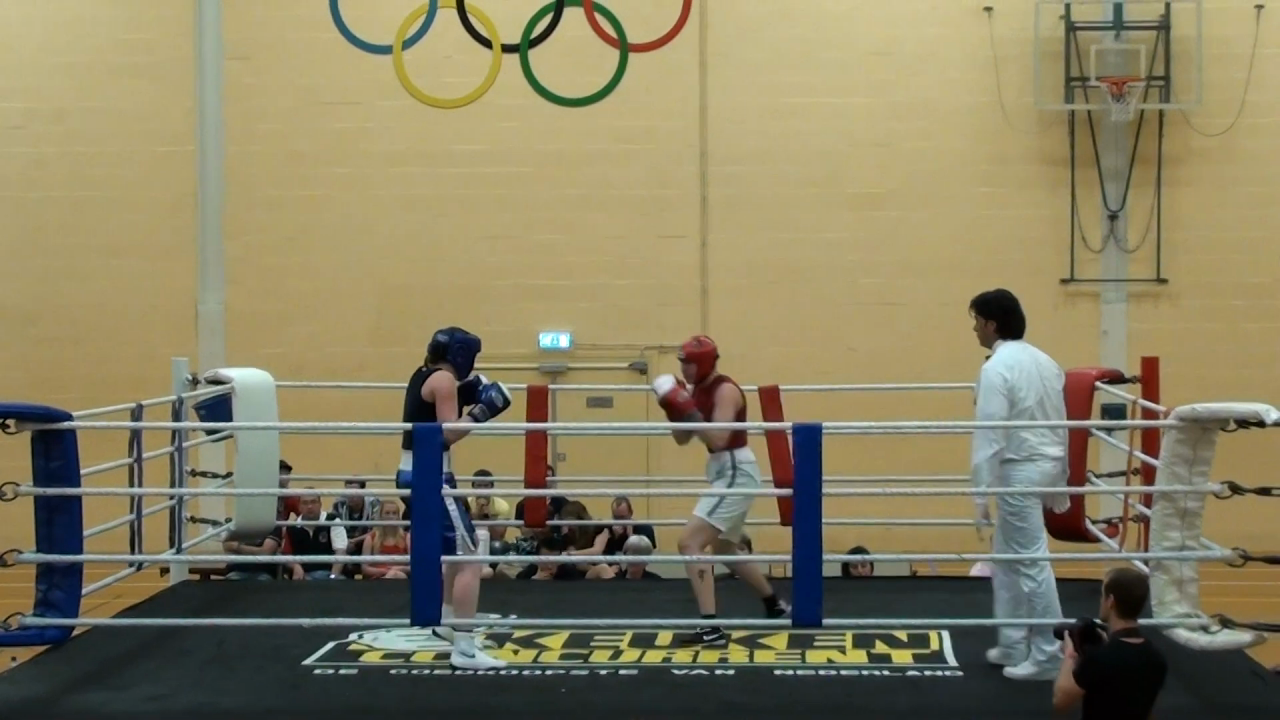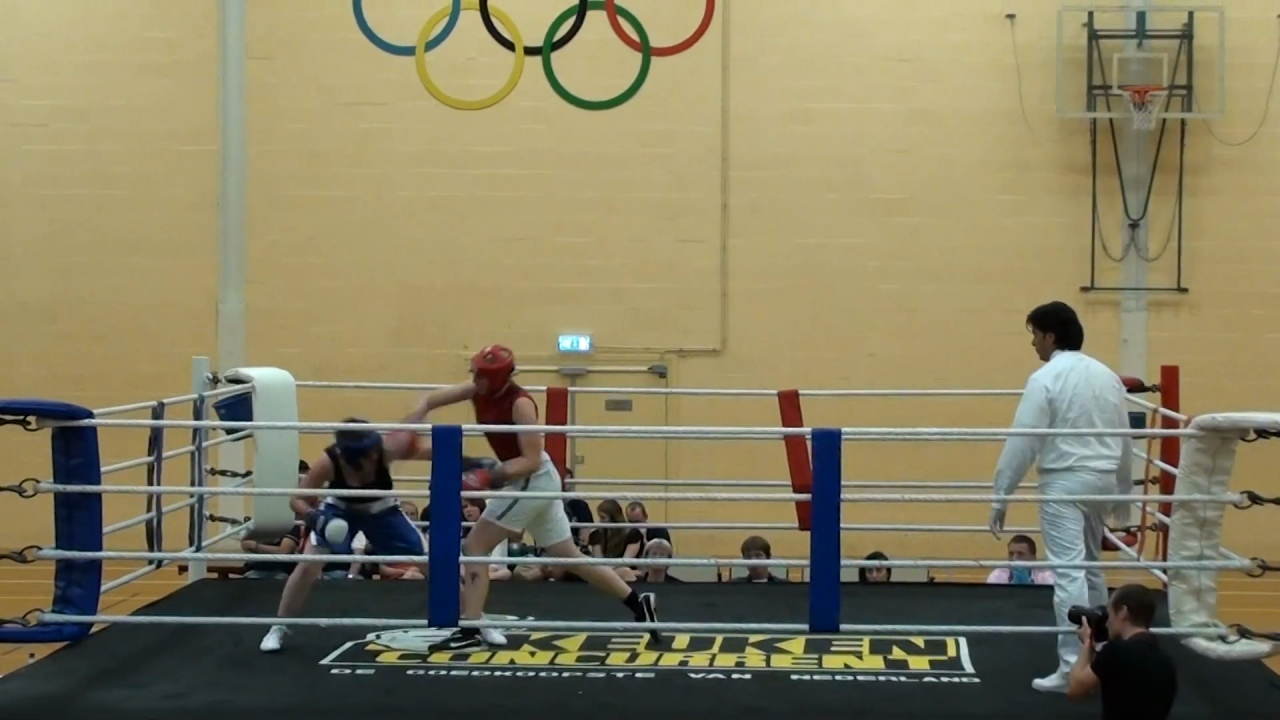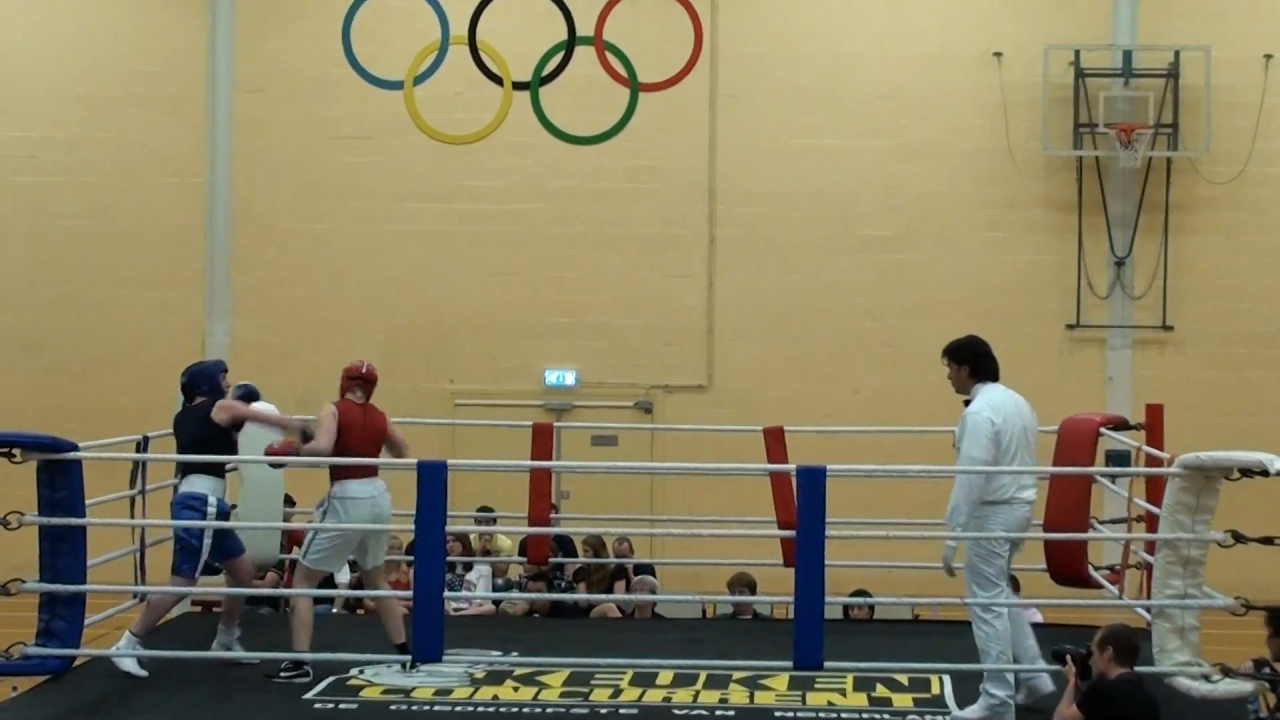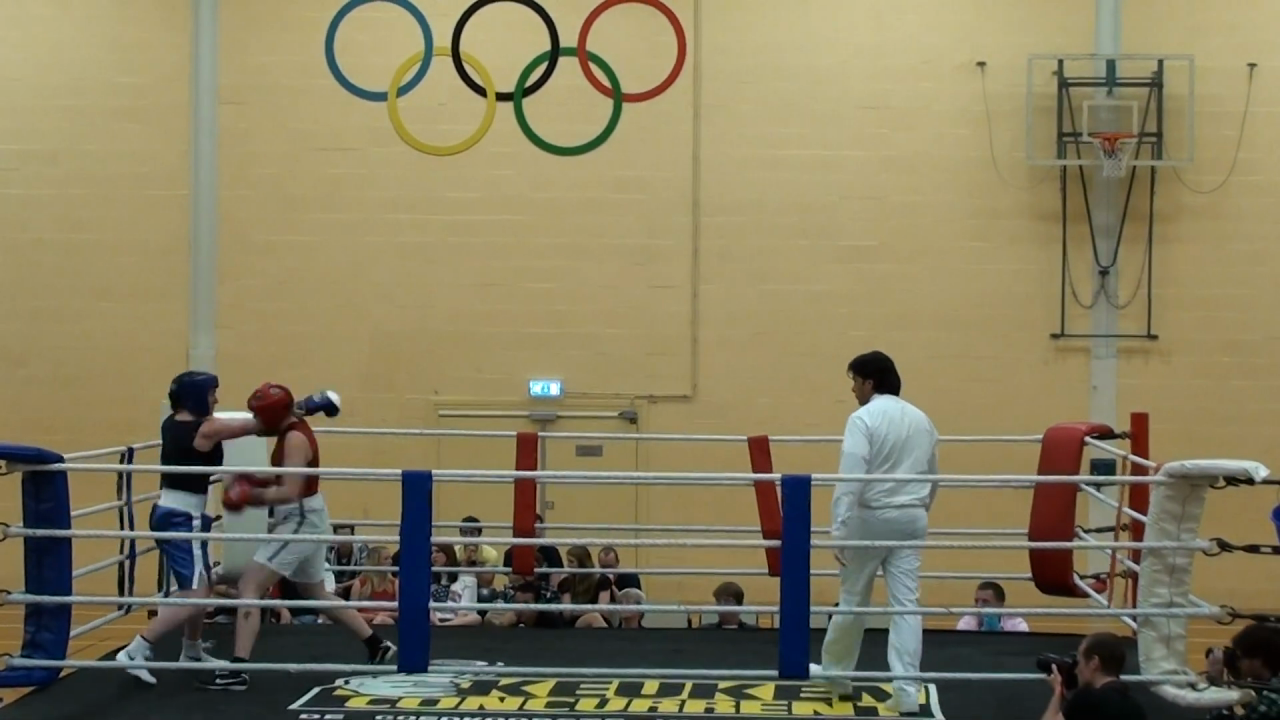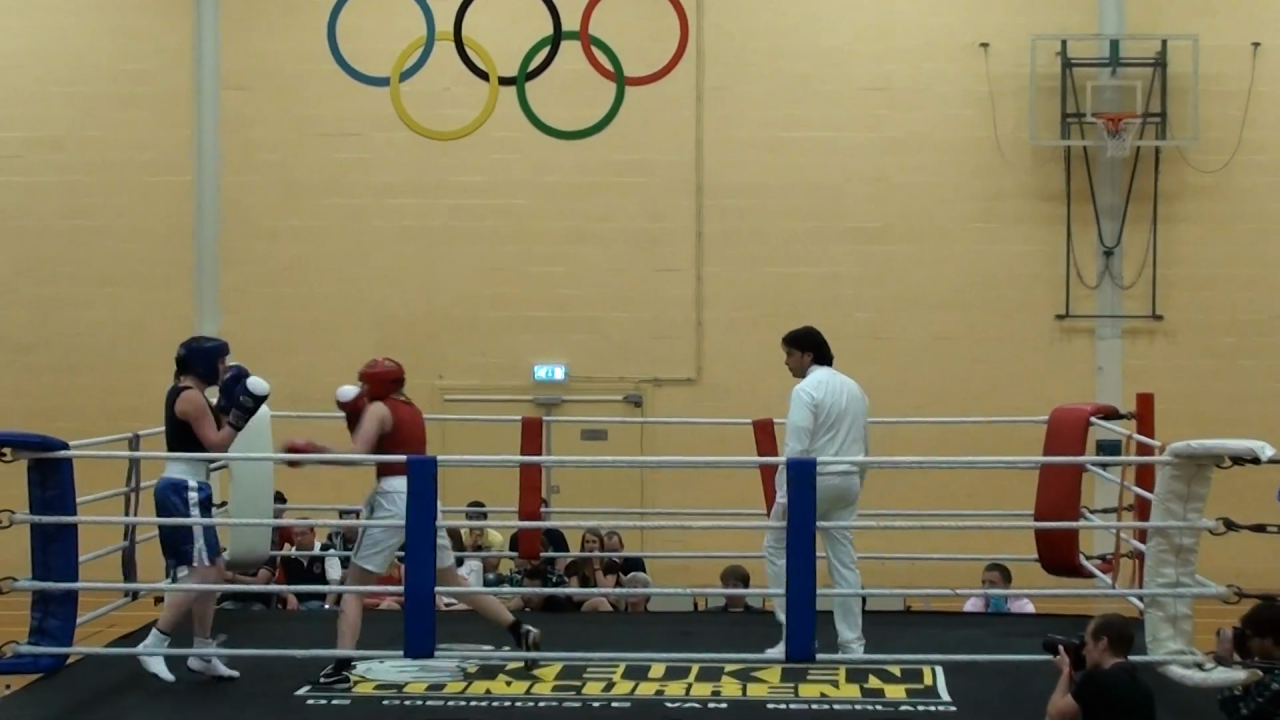
dt=1s
person 1, frame 1
left shoulder: (998, 367)
right shoulder: (1046, 363)
left elbow: (989, 434)
right elbow: (1060, 426)
left wrist: (980, 492)
right wrist: (1061, 484)
left hip: (1017, 472)
right hip: (1046, 468)
left knee: (1030, 564)
right knee: (1009, 556)
left ankle: (1048, 657)
right ankle: (1012, 644)
person 1, frame 2
left shoulder: (1045, 379)
right shoulder: (1108, 376)
left elbow: (1022, 443)
right elbow: (1124, 439)
left wrist: (1001, 497)
right wrist: (1123, 491)
left hip: (1064, 482)
right hip: (1102, 480)
left knee: (1068, 572)
right knee: (1090, 565)
left ankle: (1075, 668)
person 1, frame 3
left shoulder: (980, 412)
right shoulder: (1018, 403)
left elbow: (970, 479)
left wrist: (953, 536)
left hip: (994, 514)
right hip: (1020, 509)
left knee: (987, 604)
right knee: (1001, 597)
right ankle: (1036, 676)
person 1, frame 4
left shoulder: (864, 418)
right shoulder: (922, 420)
left elbow: (850, 479)
right elbow: (930, 479)
left wrist: (839, 531)
left hip: (872, 517)
right hip: (912, 518)
left knee: (854, 598)
right knee: (906, 604)
left ankle: (837, 673)
right ankle: (907, 691)
person 1, frame 5
left shoulder: (806, 389)
right shoulder: (854, 389)
left elbow: (797, 449)
right elbow: (862, 446)
left wrist: (783, 496)
right wrist: (857, 484)
left hip: (812, 482)
right hip: (847, 482)
left knee: (779, 551)
right knee: (845, 562)
right ankle: (852, 645)
person 2, frame 1
left shoulder: (726, 390)
right shoulder: (697, 390)
left elbow: (717, 440)
right elbow: (682, 439)
left wrist: (688, 410)
right wrist: (673, 410)
left hip: (736, 475)
right hip: (725, 475)
left knee: (689, 543)
right knee: (724, 550)
left ankle: (711, 626)
right ankle: (775, 605)
person 2, frame 2
left shoulder: (520, 403)
right shoulder: (479, 390)
left elbow: (531, 461)
right elbow: (436, 399)
left wrist: (492, 477)
left hip: (532, 481)
right hip: (525, 481)
left knee: (474, 547)
right knee: (571, 557)
left ankle: (469, 631)
right ankle: (636, 603)
person 2, frame 3
left shoulder: (333, 411)
right shoulder: (380, 417)
left elbow: (322, 447)
right elbow: (403, 451)
left wrist: (292, 450)
left hip: (346, 504)
right hip: (377, 500)
left knee: (302, 583)
right knee: (375, 582)
left ankle: (300, 664)
right ankle: (405, 652)
person 2, frame 4
left shoulder: (294, 438)
right shoulder: (292, 431)
left elbow: (288, 493)
left wrist: (252, 495)
right wrist: (255, 481)
left hip: (301, 522)
right hip: (300, 519)
left knee: (248, 589)
right knee: (318, 594)
left ankle: (236, 671)
right ankle: (377, 646)
person 2, frame 5
left shoulder: (378, 410)
right shoulder: (412, 412)
left elbow: (357, 454)
left wrist: (311, 449)
right wrist: (357, 418)
left hip: (393, 502)
left knee: (354, 587)
right knee: (452, 583)
left ankle: (341, 667)
right ankle: (521, 631)
person 3, frame 1
left shoulder: (422, 376)
right shoulder: (444, 379)
right elbow: (449, 434)
left wrist: (463, 397)
right wrist: (482, 411)
left hip: (412, 476)
left knee: (459, 553)
right knee: (470, 560)
left ankle: (446, 619)
right ankle: (465, 648)
person 3, frame 2
left shoulder: (384, 448)
right shoulder: (327, 461)
right elbow: (297, 498)
right wrist: (314, 520)
left hip: (382, 512)
right hip: (341, 512)
right knee: (308, 566)
right ankle: (279, 628)
person 3, frame 3
left shoulder: (183, 417)
right shoulder: (223, 409)
right elbow: (268, 418)
right wrist: (301, 430)
left hip: (199, 501)
right hip: (202, 502)
left knee: (244, 569)
right knee: (181, 584)
left ankle: (226, 641)
right ankle: (127, 646)
person 3, frame 4
left shoulder: (171, 424)
right shoulder: (207, 428)
right elbow: (256, 427)
left hip: (169, 513)
right hip: (184, 518)
left knee: (200, 588)
right knee: (194, 596)
left ankle: (192, 651)
right ankle: (135, 651)
person 3, frame 5
left shoulder: (187, 395)
right shoulder: (190, 398)
left elbow: (211, 430)
right elbow: (217, 445)
left wrist: (229, 400)
right wrist: (241, 413)
left hip: (183, 489)
right hip: (185, 490)
left knee: (214, 572)
right knee: (202, 574)
left ankle: (203, 654)
right ankle: (153, 645)
